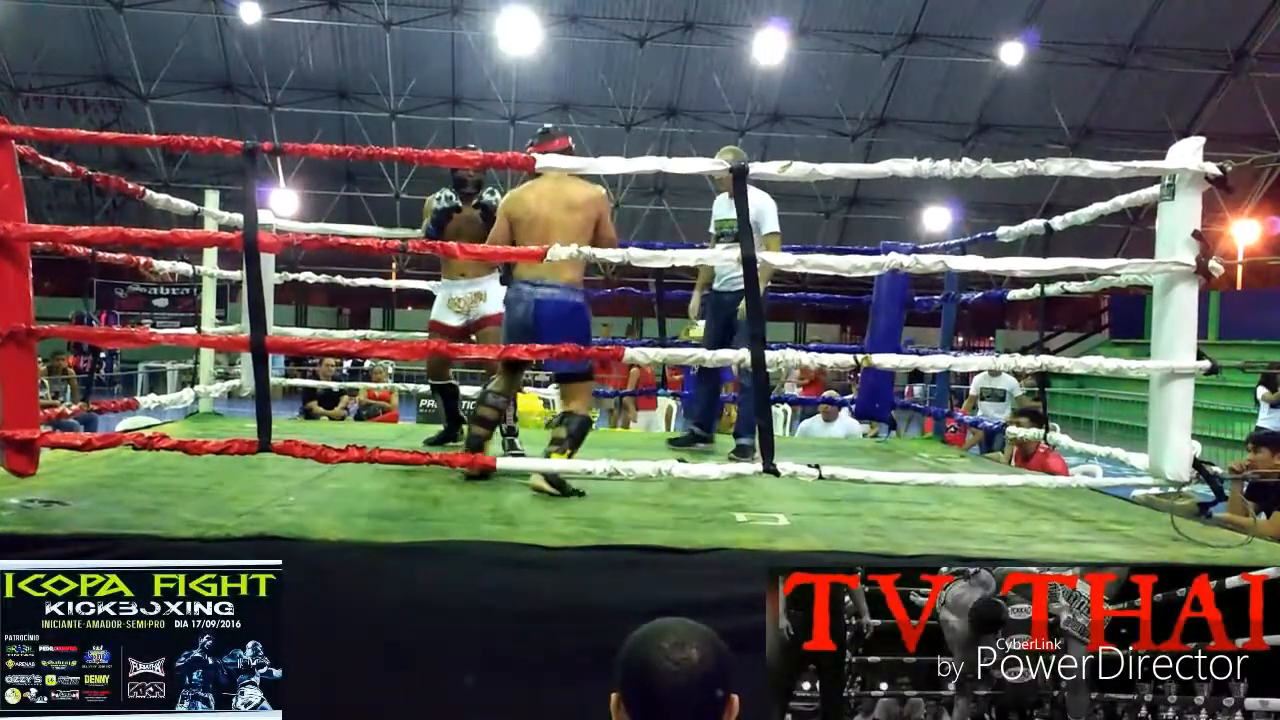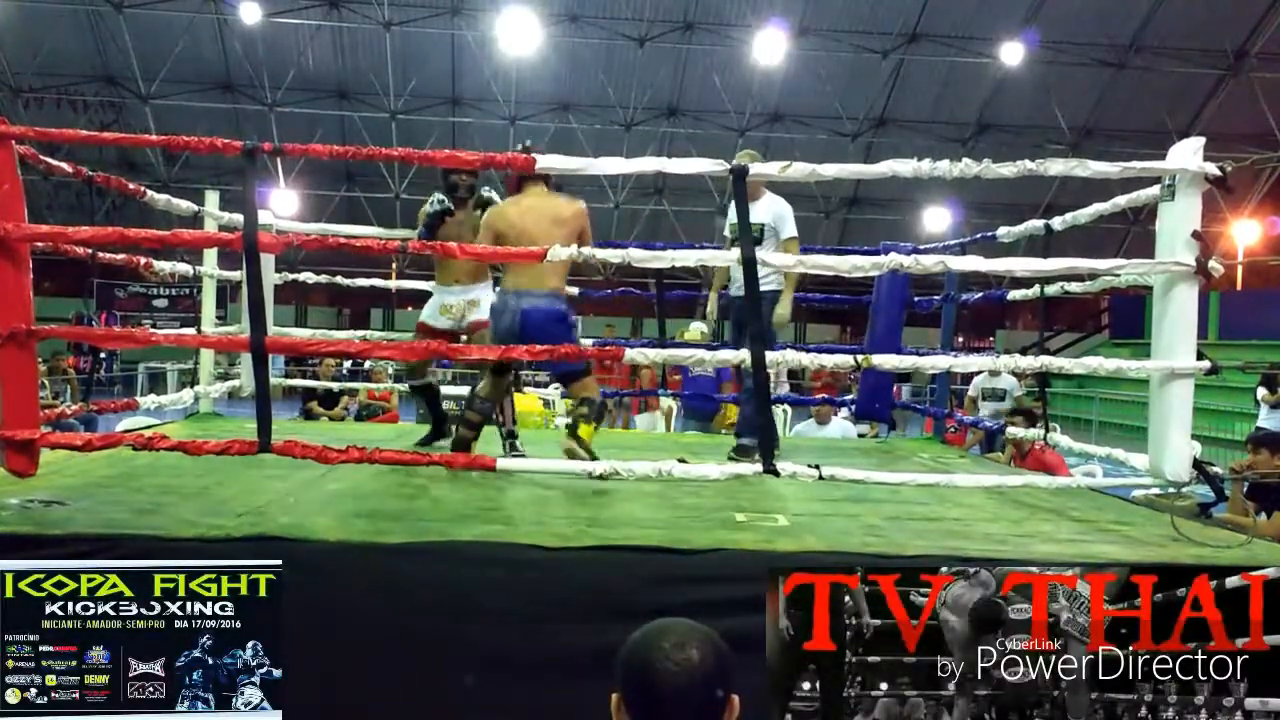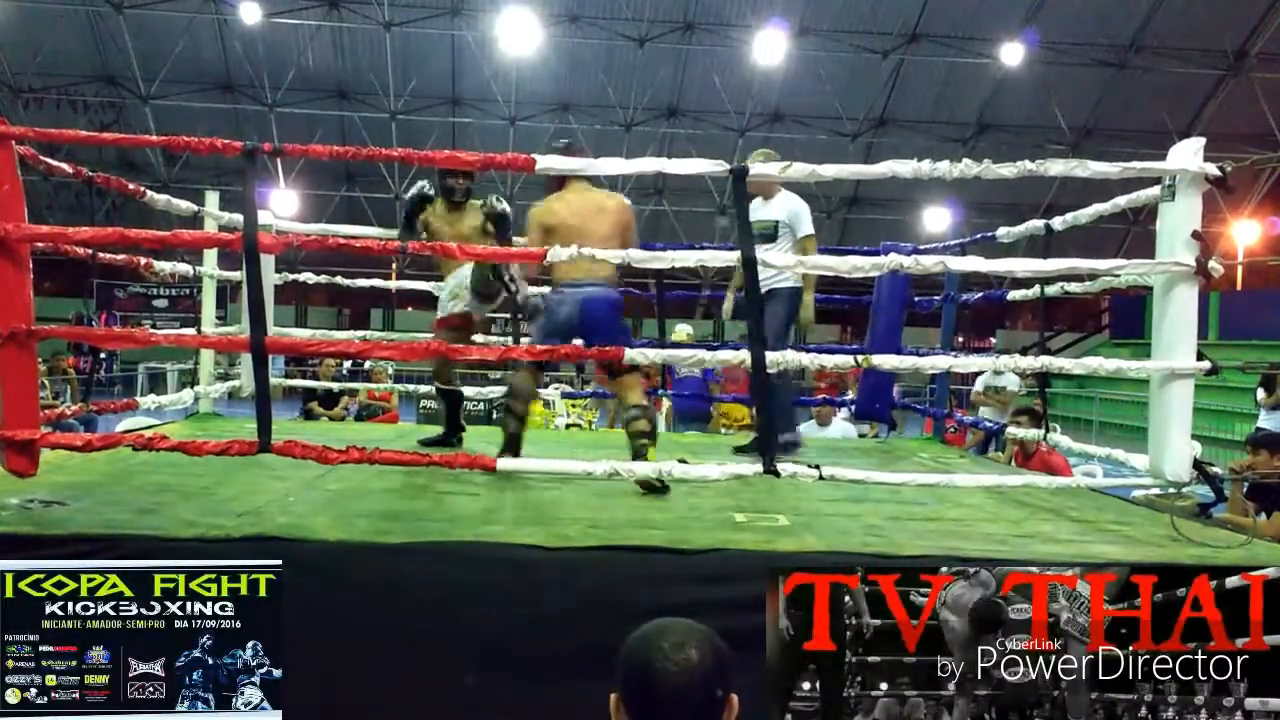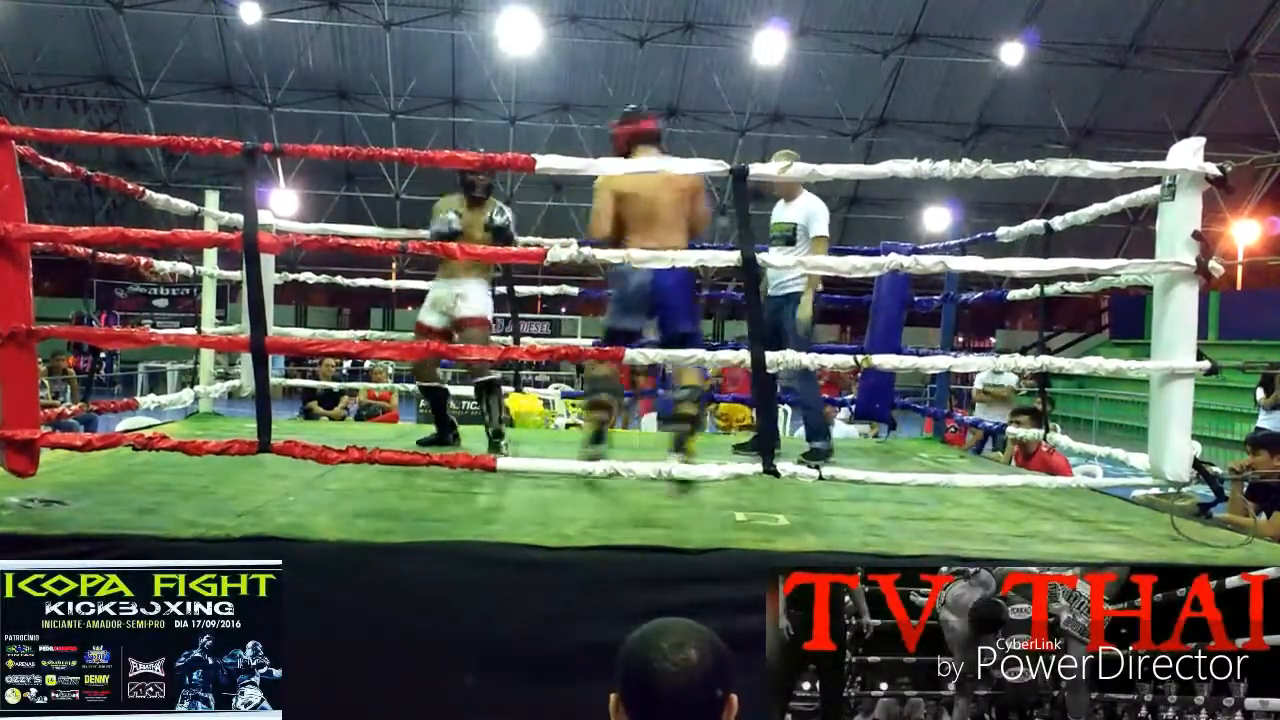
dt=0.3s
person 1, frame 1
left shoulder: (515, 199)
right shoulder: (594, 196)
right elbow: (607, 249)
left hip: (522, 297)
right hip: (564, 302)
left knee: (507, 376)
right knee: (579, 397)
left ankle: (473, 453)
right ankle: (550, 470)
person 1, frame 2
left shoulder: (498, 214)
right shoulder: (576, 210)
left hip: (508, 307)
right hip: (550, 311)
left knee: (496, 379)
right knee: (589, 391)
left ankle: (460, 448)
right ankle: (578, 438)
person 1, frame 3
left shoulder: (544, 211)
right shoulder: (620, 204)
right elbow: (630, 254)
left hip: (562, 300)
right hip: (604, 301)
left knee: (527, 371)
right knee: (632, 388)
left ankle: (509, 452)
right ankle: (643, 464)
person 1, frame 4
left shoulder: (612, 179)
right shoulder: (689, 175)
left elbow: (599, 235)
right elbow: (700, 228)
left hip: (634, 273)
right hip: (676, 274)
left knee: (609, 359)
right knee: (687, 367)
left ankle: (596, 441)
right ankle: (681, 451)
person 2, frame 1
left shoulder: (761, 202)
right shoulder: (719, 202)
left elbow: (773, 252)
right wrist: (697, 292)
left hip: (746, 295)
right hip: (718, 294)
left knee: (746, 369)
right knee: (708, 363)
left ankle: (745, 440)
right ankle: (700, 430)
person 2, frame 2
left shoulder: (778, 207)
right shoulder: (735, 207)
left elbow: (793, 257)
left wrist: (786, 299)
right wrist: (713, 294)
left hip: (767, 296)
right hip: (738, 296)
left knee: (754, 370)
right knee: (745, 369)
left ankle: (747, 439)
right ankle: (765, 435)
person 2, frame 3
left shoulder: (793, 205)
right shoulder: (754, 207)
left elbow: (810, 254)
left wrist: (808, 299)
right wrist: (731, 293)
left hip: (784, 292)
right hip: (757, 293)
left ankle: (787, 434)
person 2, frame 4
left shoulder: (813, 206)
right shoulder: (779, 207)
left elbow: (820, 256)
left wrist: (807, 300)
left hip: (796, 300)
right hip: (774, 298)
left knee: (802, 371)
left ankle: (820, 442)
person 3, frame 1
left shoulder: (490, 201)
right shoulder: (435, 203)
left wrist: (492, 216)
right wrist: (438, 219)
left hip: (485, 289)
right hip: (450, 292)
right knee: (436, 366)
left ankle: (510, 436)
right ankle: (453, 426)
person 3, frame 2
left shoulder: (485, 209)
right shoulder: (435, 210)
left wrist: (495, 210)
right wrist: (431, 223)
left hip: (478, 296)
right hip: (444, 299)
right knee: (415, 366)
left ankle: (511, 440)
right ankle: (440, 426)
person 3, frame 3
left shoulder: (483, 210)
right shoulder: (428, 210)
left elbow: (505, 247)
right elbow: (406, 242)
left wrist: (504, 224)
right wrist: (411, 209)
left hip: (483, 276)
right hip: (453, 290)
left knee: (486, 269)
right knee: (441, 369)
right ankle: (452, 431)
person 3, frame 4
left shoulder: (498, 211)
right shoulder: (445, 205)
left wrist: (505, 235)
right wrist: (440, 236)
left hip: (474, 292)
right hip: (440, 291)
left knee: (479, 365)
right knee: (422, 367)
left ankle: (496, 437)
right ankle: (446, 430)
